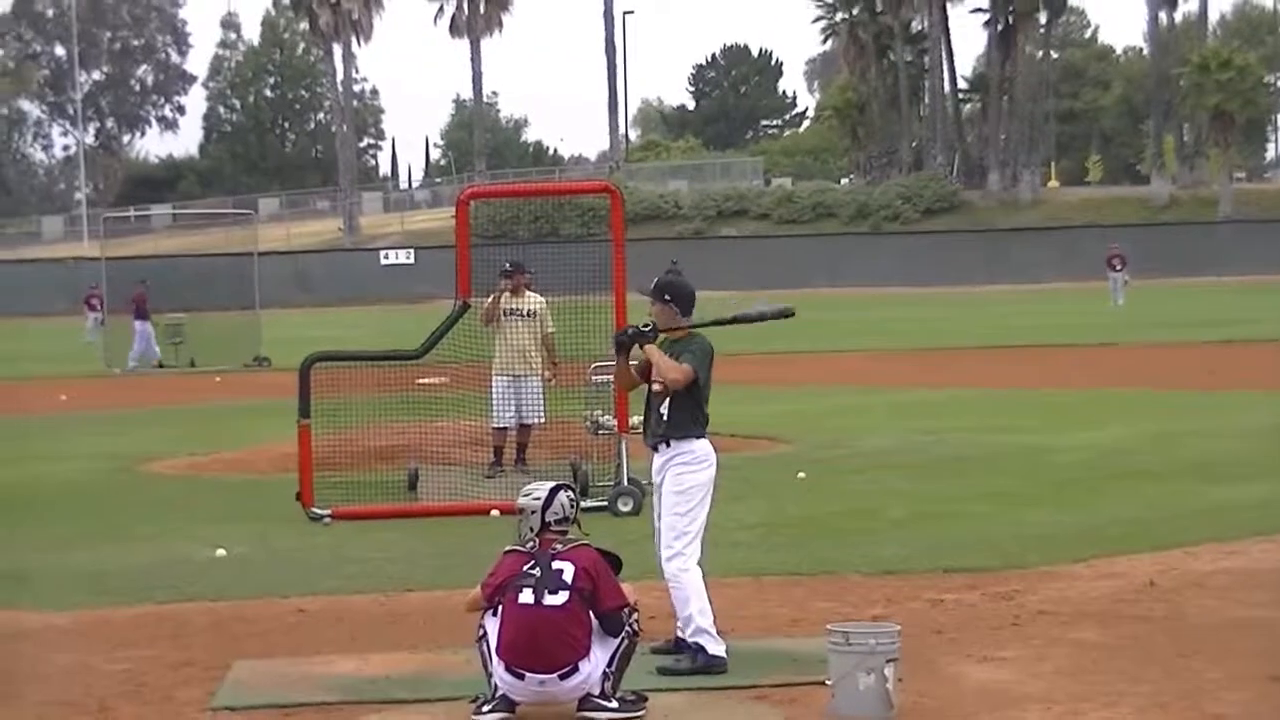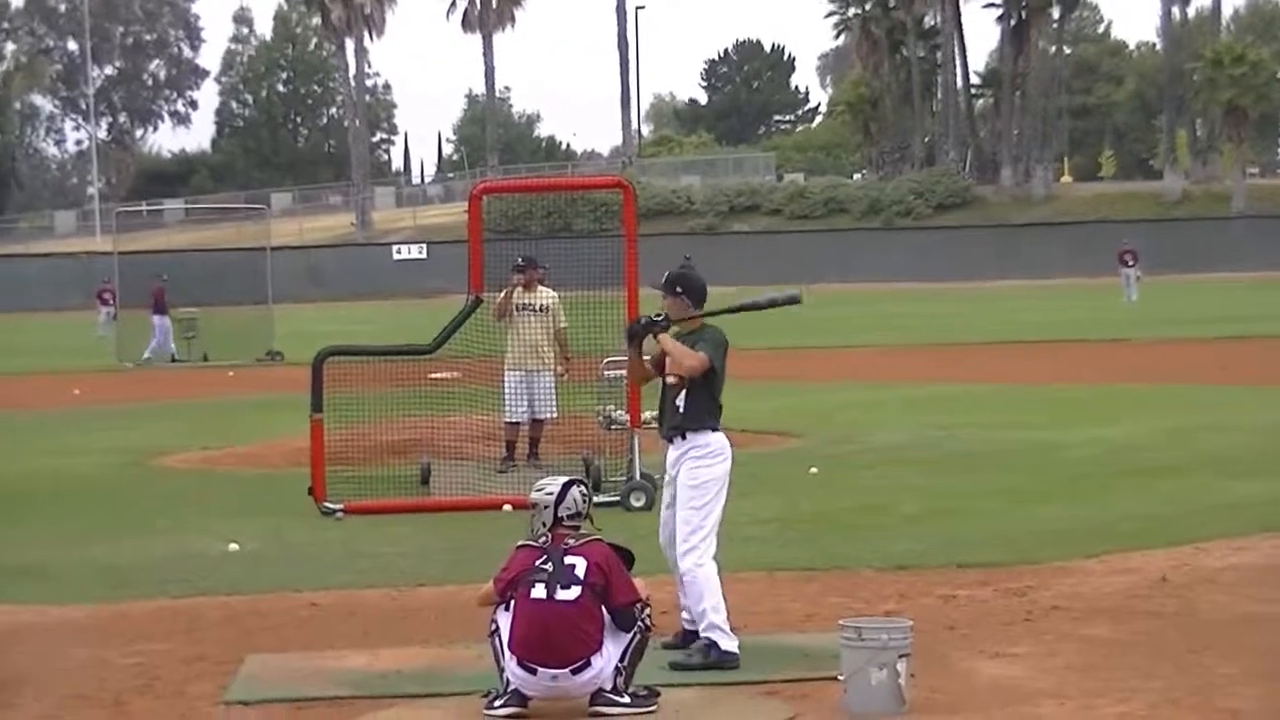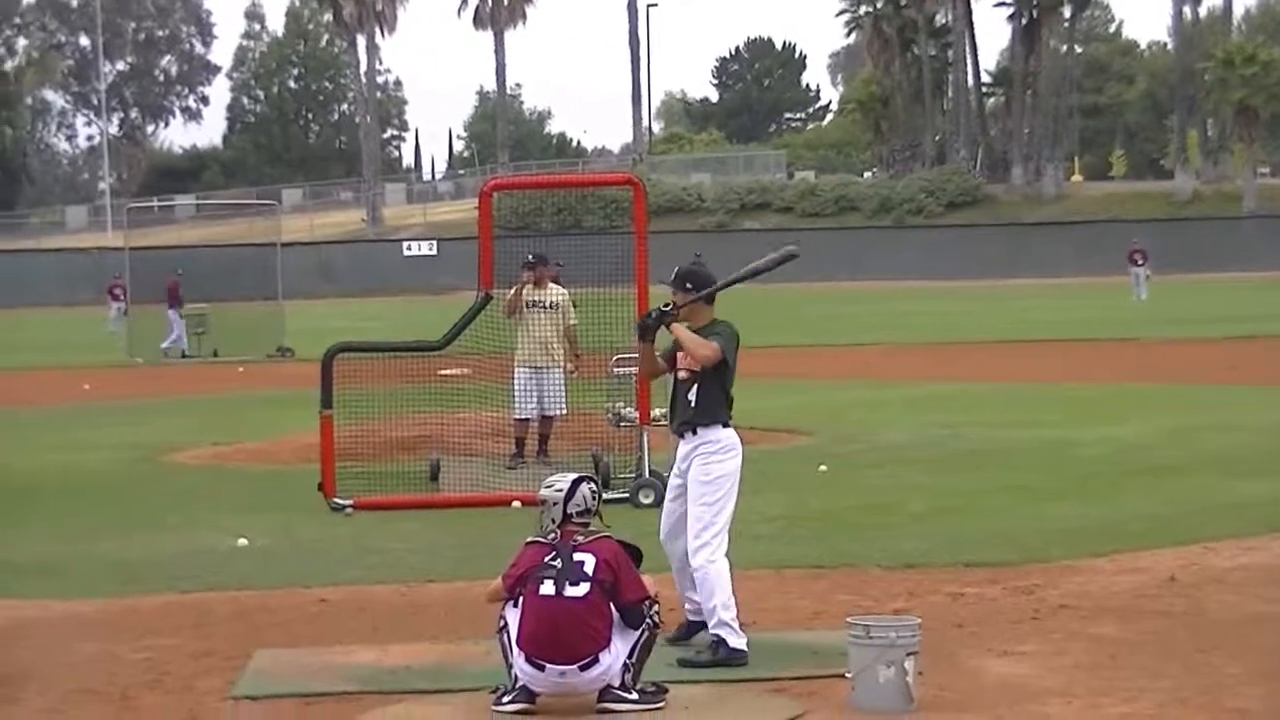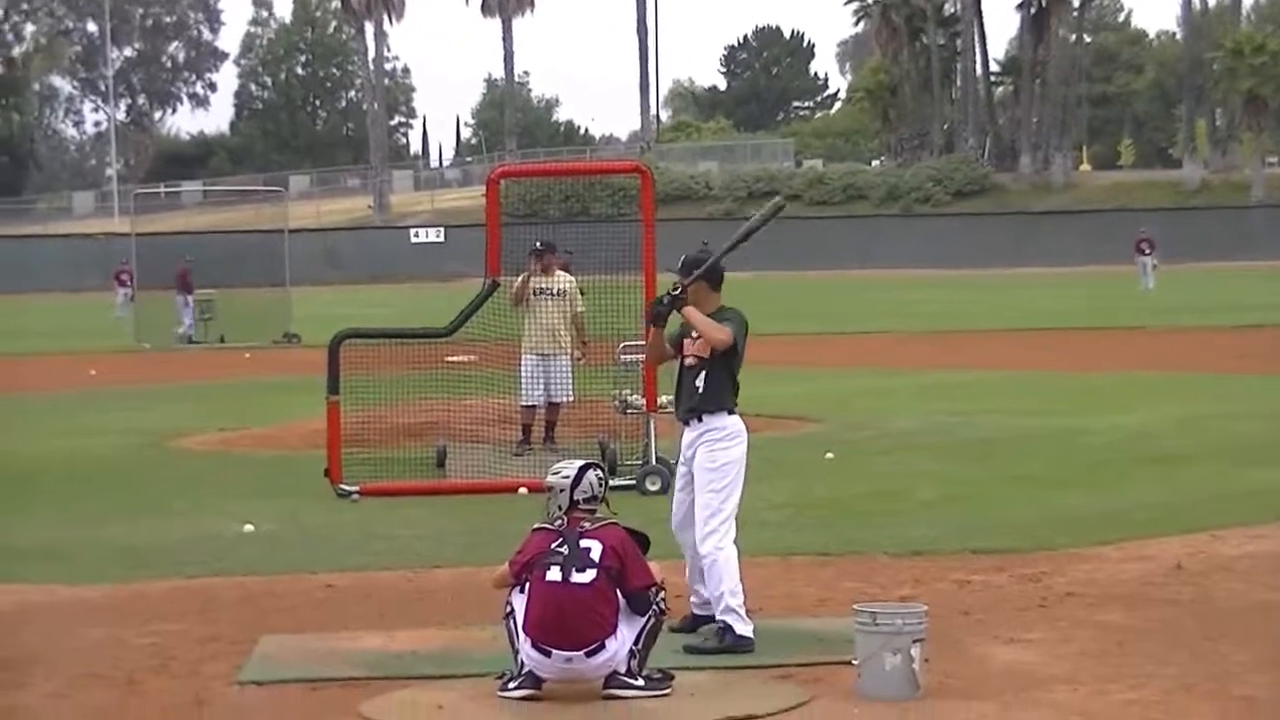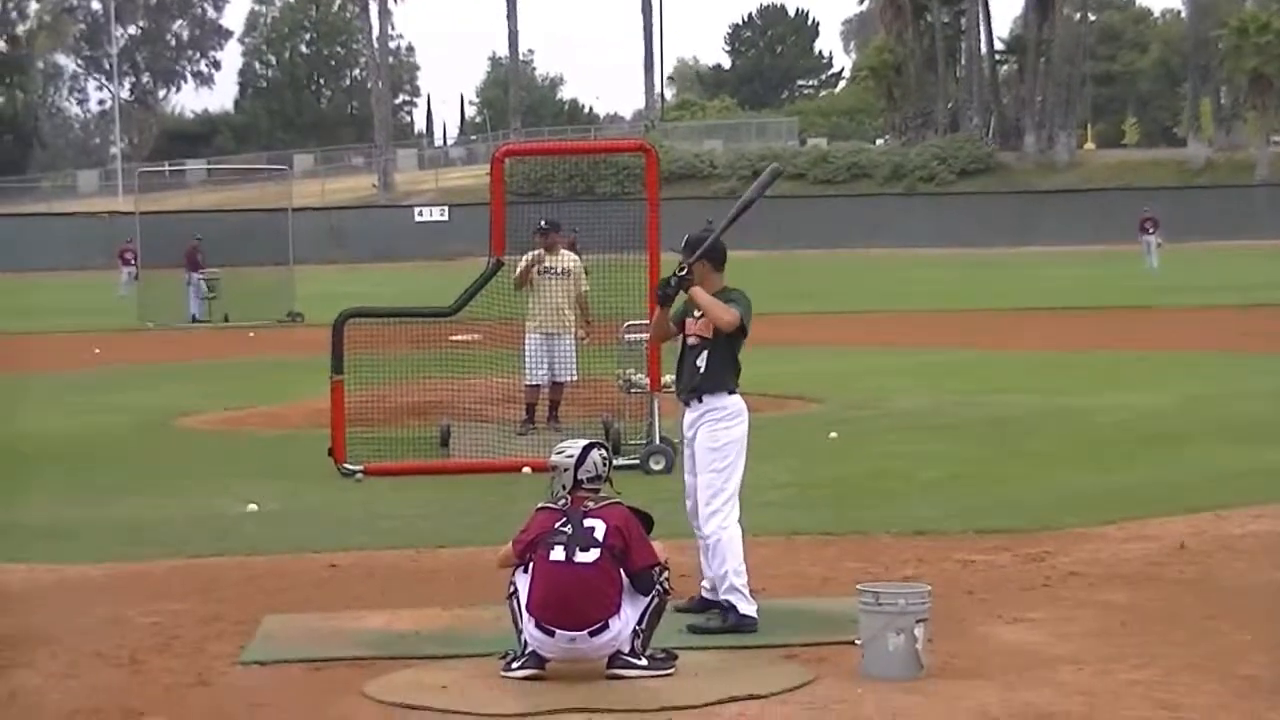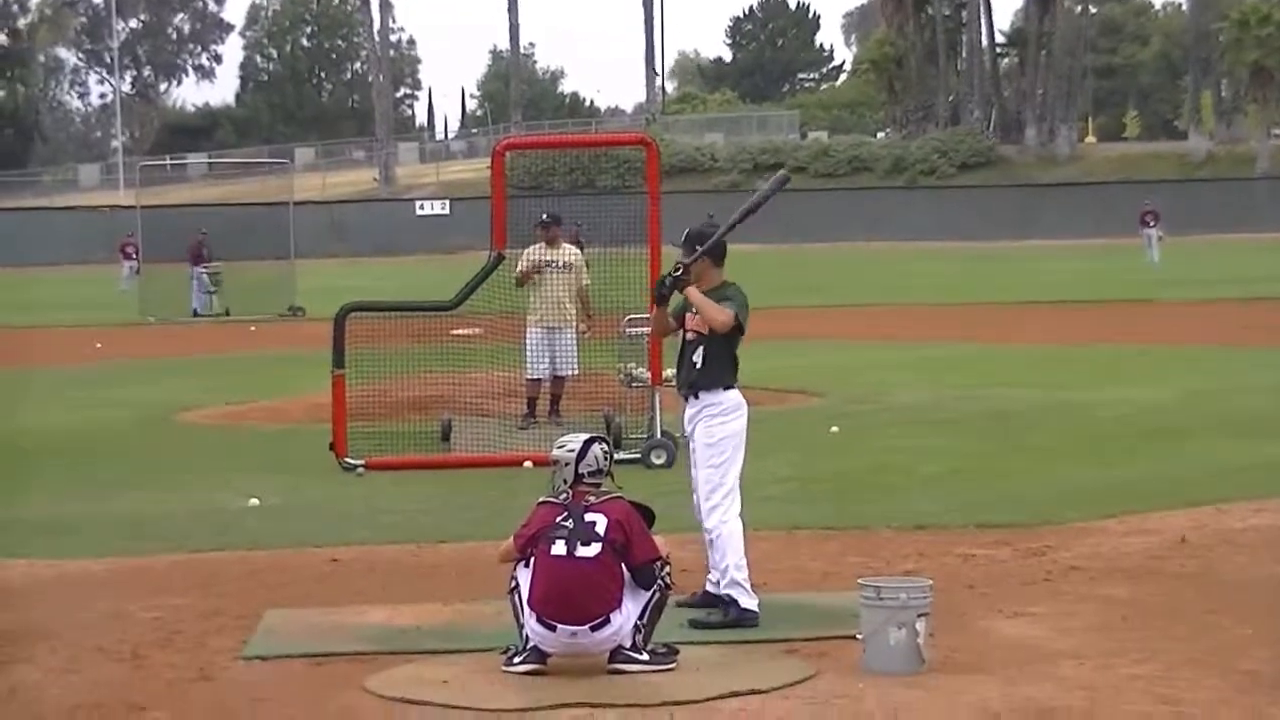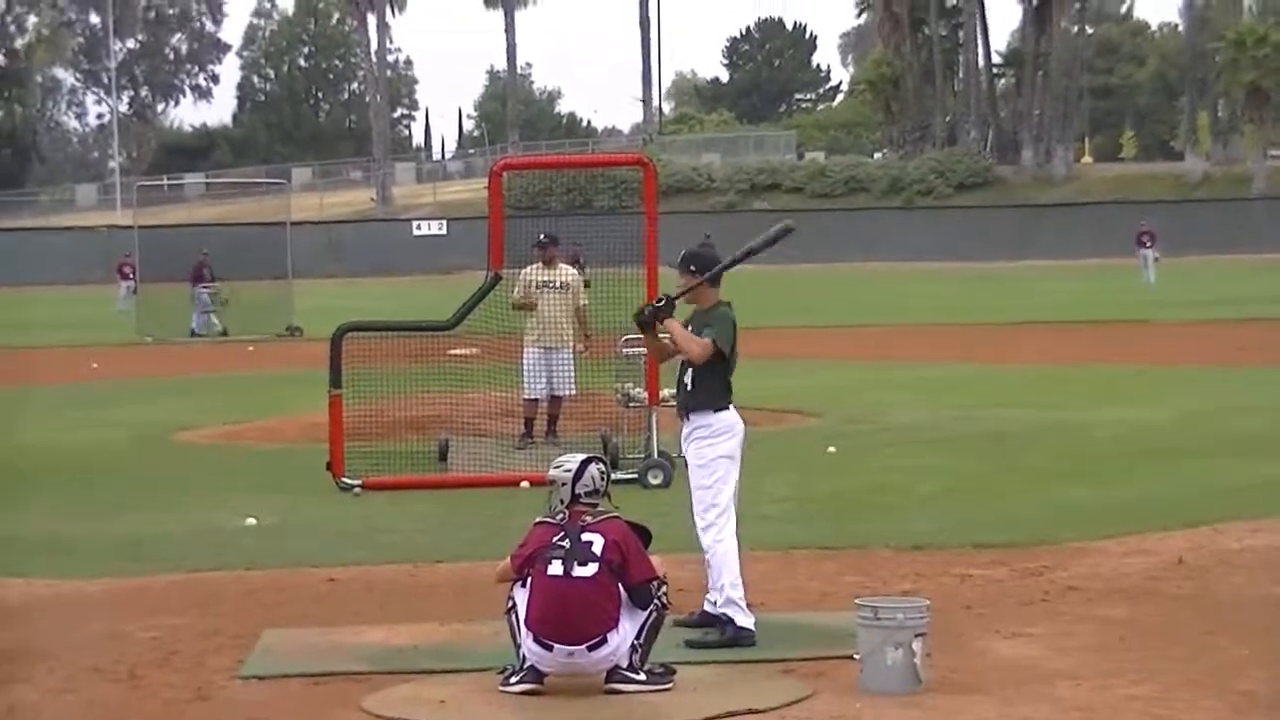
dt=0.1s
person 1, frame 1
left shoulder: (698, 346)
right shoulder: (665, 346)
left elbow: (676, 378)
right elbow: (626, 384)
left wrist: (648, 344)
right wrist: (623, 352)
left hip: (688, 458)
right hip: (666, 456)
left knee: (677, 556)
right knee: (675, 552)
left ankle: (709, 649)
right ankle: (690, 633)
person 1, frame 2
left shoulder: (712, 338)
right shoulder: (675, 342)
left elbow: (692, 365)
right elbow: (639, 377)
left wrist: (661, 333)
right wrist: (635, 344)
left hip: (703, 450)
right hip: (678, 450)
left knee: (693, 551)
right knee: (673, 543)
left ankle: (721, 644)
right ankle: (696, 621)
person 1, frame 3
left shoulder: (723, 332)
right shoulder: (686, 336)
left elbow: (705, 356)
right elbow: (649, 372)
left wrist: (673, 324)
right wrist: (646, 338)
left hip: (713, 446)
right hip: (689, 446)
left knee: (705, 546)
right knee: (673, 535)
left ankle: (730, 641)
right ankle: (698, 611)
person 1, frame 4
left shoulder: (731, 319)
right shoulder: (690, 324)
left elbow: (721, 340)
right elbow: (655, 358)
left wrist: (684, 308)
right wrist: (657, 323)
left hip: (719, 433)
right hip: (693, 432)
left knee: (714, 533)
right knee: (685, 526)
left ankle: (736, 628)
right ankle: (705, 605)
person 1, frame 5
left shoulder: (735, 299)
right shoulder: (694, 304)
left elbow: (728, 321)
right elbow: (658, 335)
left wrist: (690, 288)
right wrist: (663, 303)
left hip: (720, 413)
right hip: (695, 412)
left knee: (718, 513)
right knee: (699, 509)
left ankle: (740, 608)
right ankle: (715, 590)
person 1, frame 6
left shoulder: (731, 295)
right shoulder: (701, 296)
left elbow: (721, 323)
right elbow: (661, 330)
left wrist: (686, 288)
right wrist: (662, 301)
left hip: (718, 407)
right hip: (700, 406)
left knee: (720, 506)
right knee: (708, 504)
left ankle: (741, 602)
right ankle: (719, 586)
person 1, frame 7
left shoulder: (722, 317)
right shoulder: (698, 316)
left elbow: (699, 352)
right elbow: (662, 354)
left wrist: (668, 319)
right wrist: (651, 328)
left hip: (712, 428)
right hip: (701, 426)
left knee: (715, 525)
right knee: (713, 523)
left ankle: (737, 621)
right ankle: (718, 605)
person 2, frame 1
left shoulder: (512, 558)
right shoulder: (587, 557)
left elbow: (470, 604)
right elbow: (615, 624)
right wrist: (625, 598)
left hip: (514, 684)
right hip: (572, 685)
left knee: (490, 612)
right knee: (627, 614)
left ankle: (500, 698)
right ankle: (598, 695)
person 2, frame 2
left shoulder: (524, 553)
right shoulder: (600, 552)
left elbow: (483, 598)
right elbow: (628, 619)
right wrist: (636, 593)
left hip: (526, 677)
right hip: (585, 678)
left knee: (503, 608)
right knee: (639, 609)
left ankle: (511, 692)
right ankle: (610, 691)
person 2, frame 3
left shoulder: (533, 550)
right shoulder: (609, 549)
left elbow: (491, 594)
right elbow: (637, 616)
right wrist: (645, 589)
left hip: (534, 674)
right hip: (593, 674)
left knee: (512, 604)
right knee: (648, 606)
left ankle: (520, 689)
right ankle: (619, 687)
person 2, frame 4
left shoulder: (539, 536)
right shoulder: (615, 535)
left elbow: (498, 580)
right elbow: (643, 603)
right wrist: (650, 576)
left hip: (540, 660)
right hip: (599, 660)
left knee: (518, 590)
right knee: (654, 592)
left ankle: (526, 674)
right ankle: (625, 673)
person 2, frame 5
left shoulder: (543, 515)
right shoulder: (619, 515)
left elbow: (502, 560)
right elbow: (647, 584)
right wrist: (654, 556)
left hip: (544, 640)
right hip: (602, 640)
left knee: (521, 570)
right knee: (658, 572)
left ankle: (529, 655)
right ankle: (628, 653)
person 2, frame 6
left shoulder: (544, 510)
right shoulder: (620, 509)
left elbow: (503, 555)
right elbow: (648, 577)
right wrist: (655, 550)
left hip: (546, 634)
right hip: (604, 635)
left knee: (523, 565)
right knee: (659, 566)
left ankle: (530, 649)
right ankle: (630, 648)
person 2, frame 7
left shoulder: (541, 530)
right shoulder: (617, 529)
left elbow: (501, 575)
right elbow: (644, 597)
right wrist: (652, 570)
left hip: (543, 655)
right hip: (601, 655)
left knee: (520, 585)
right knee: (656, 586)
left ankle: (527, 669)
right ankle: (627, 668)
person 3, frame 1
left shoulder: (538, 301)
right shoulder: (496, 299)
left elbow: (547, 334)
right elbow: (486, 320)
left wrist: (552, 363)
right wrist: (499, 294)
left hip: (531, 369)
right hip: (503, 369)
left knee: (527, 417)
right knee: (500, 418)
left ankle: (521, 458)
right ankle: (497, 461)
person 3, frame 2
left shoulder: (551, 296)
right shoulder: (509, 295)
left elbow: (560, 329)
right elbow: (498, 315)
left wrist: (564, 358)
right wrist: (512, 289)
left hip: (543, 364)
right hip: (515, 364)
left knee: (539, 412)
right knee: (512, 412)
left ankle: (533, 453)
right ankle: (509, 455)
person 3, frame 3
left shoulder: (561, 294)
right shoulder: (519, 291)
left elbow: (569, 326)
right elbow: (508, 312)
left wrist: (574, 355)
right wrist: (521, 286)
left hip: (553, 361)
right hip: (525, 361)
left knee: (549, 409)
right knee: (522, 409)
left ankle: (542, 449)
right ankle: (518, 452)
person 3, frame 4
left shoulder: (568, 281)
right shoulder: (526, 279)
left elbow: (577, 314)
right elbow: (515, 302)
left wrist: (582, 342)
right wrist: (528, 278)
left hip: (560, 348)
right hip: (533, 348)
left knee: (556, 396)
right knee: (529, 396)
left ankle: (549, 436)
right ankle: (525, 439)
person 3, frame 5
left shoulder: (573, 260)
right shoulder: (530, 259)
left elbow: (581, 293)
right elbow: (518, 285)
left wrist: (585, 321)
right wrist: (530, 266)
left hip: (564, 327)
right hip: (537, 327)
left knee: (560, 375)
right knee: (533, 375)
left ankle: (553, 415)
right ankle: (529, 418)
person 3, frame 6
left shoulder: (574, 254)
right shoulder: (531, 252)
left elbow: (582, 287)
right elbow: (518, 281)
left wrist: (587, 315)
right wrist: (529, 272)
left hip: (565, 321)
right hip: (538, 321)
left knee: (561, 369)
right knee: (534, 369)
left ankle: (554, 410)
right ankle: (530, 412)
person 3, frame 7
left shoulder: (571, 274)
right shoulder: (528, 273)
left elbow: (579, 307)
right elbow: (515, 303)
left wrist: (585, 335)
right wrist: (524, 303)
left hip: (563, 341)
right hip: (535, 341)
left knee: (558, 389)
right knee: (532, 389)
left ankle: (551, 430)
right ankle: (527, 432)
